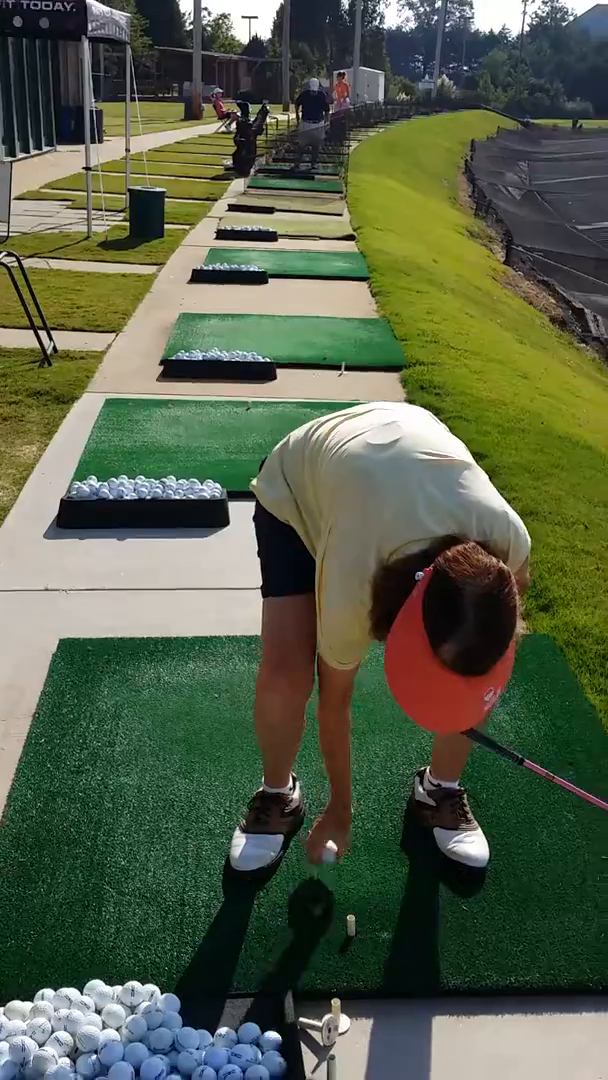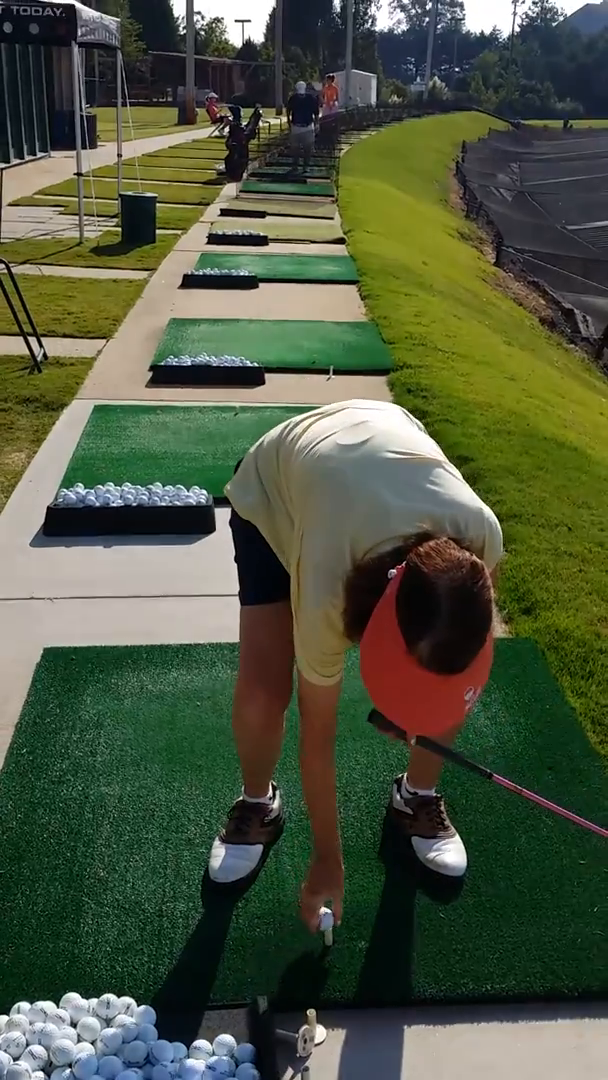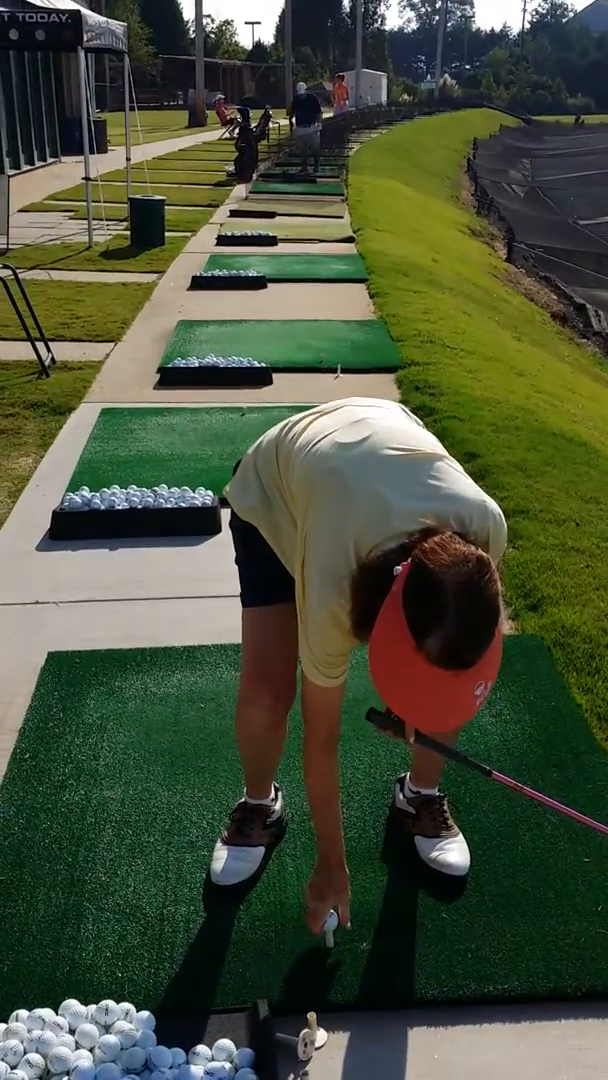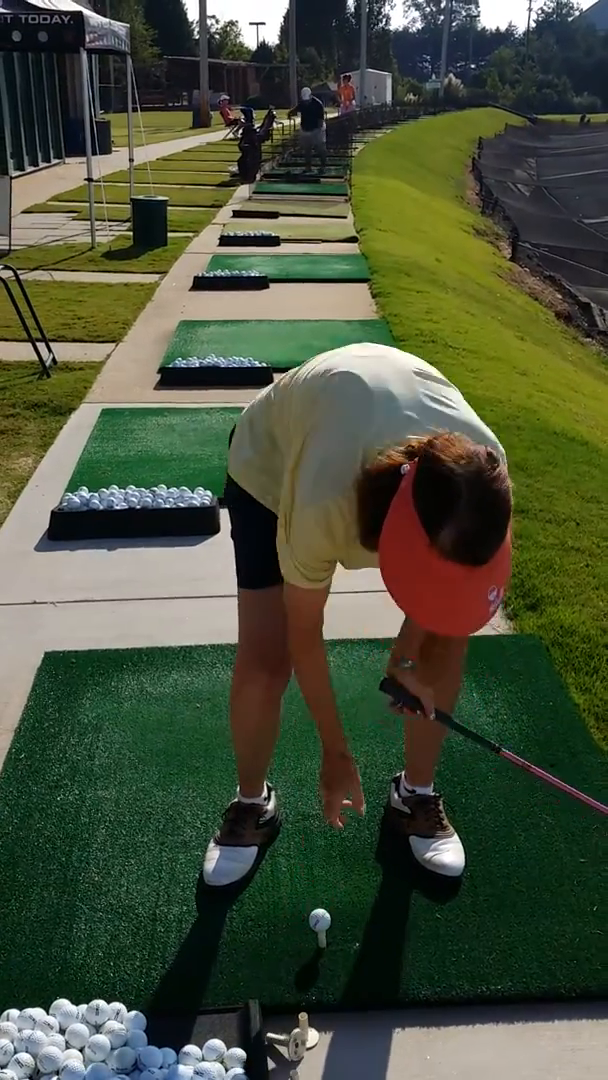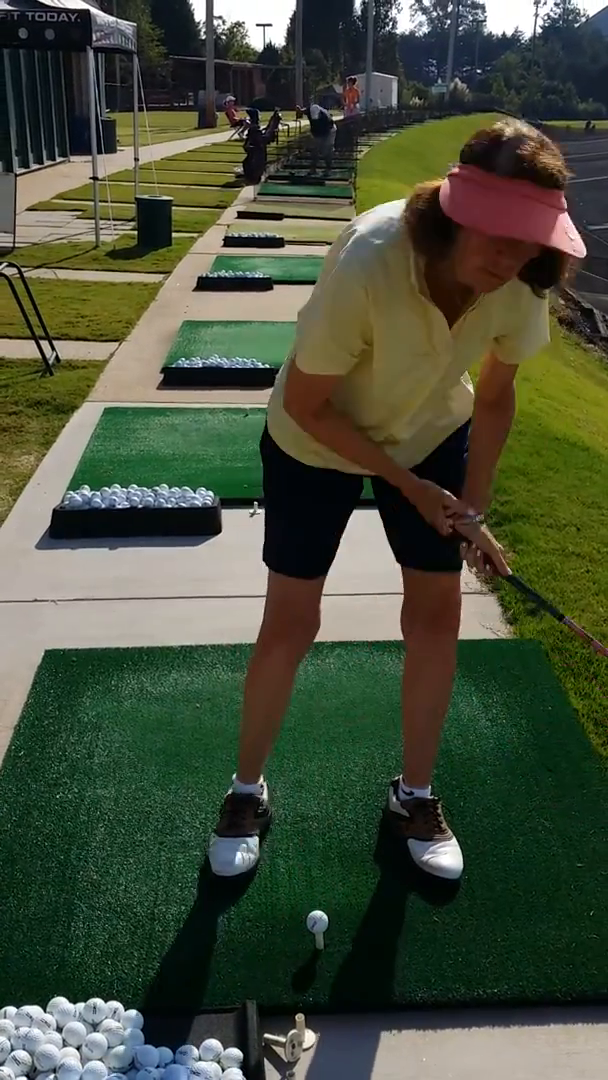
dt=0.5s
person 1, frame 1
left shoulder: (506, 535)
right shoulder: (351, 587)
right elbow: (334, 701)
right wrist: (340, 807)
right hip: (298, 485)
left knee: (472, 660)
right knee: (284, 675)
left ankle: (440, 789)
right ankle: (278, 794)
person 1, frame 2
left shoulder: (481, 531)
right shoulder: (326, 592)
right elbow: (317, 735)
left wrist: (424, 674)
right wrist: (327, 861)
right hip: (271, 487)
left knee: (448, 670)
right knee: (262, 688)
left ankle: (417, 798)
right ankle: (257, 805)
person 1, frame 3
left shoulder: (484, 524)
right shoulder: (333, 593)
right elbow: (321, 738)
left wrist: (418, 679)
right wrist: (331, 864)
right hip: (273, 491)
left knee: (451, 671)
right knee: (265, 691)
left ankle: (421, 796)
right ankle: (259, 806)
person 1, frame 4
left shoulder: (476, 472)
right shoulder: (320, 504)
left elbow: (452, 558)
right elbow: (304, 637)
left wrist: (407, 655)
right wrist: (336, 758)
right hip: (269, 469)
left knee: (445, 632)
right knee: (263, 661)
left ankle: (416, 794)
right ankle: (252, 803)
person 1, frame 5
left shoulder: (522, 283)
right shoulder: (368, 266)
left elbow: (494, 400)
right elbow: (308, 405)
left wrist: (472, 513)
right wrist: (407, 485)
left hip: (431, 437)
right hip: (317, 443)
left knee: (437, 615)
right knee: (289, 623)
left ankle: (413, 797)
right ankle: (248, 791)
